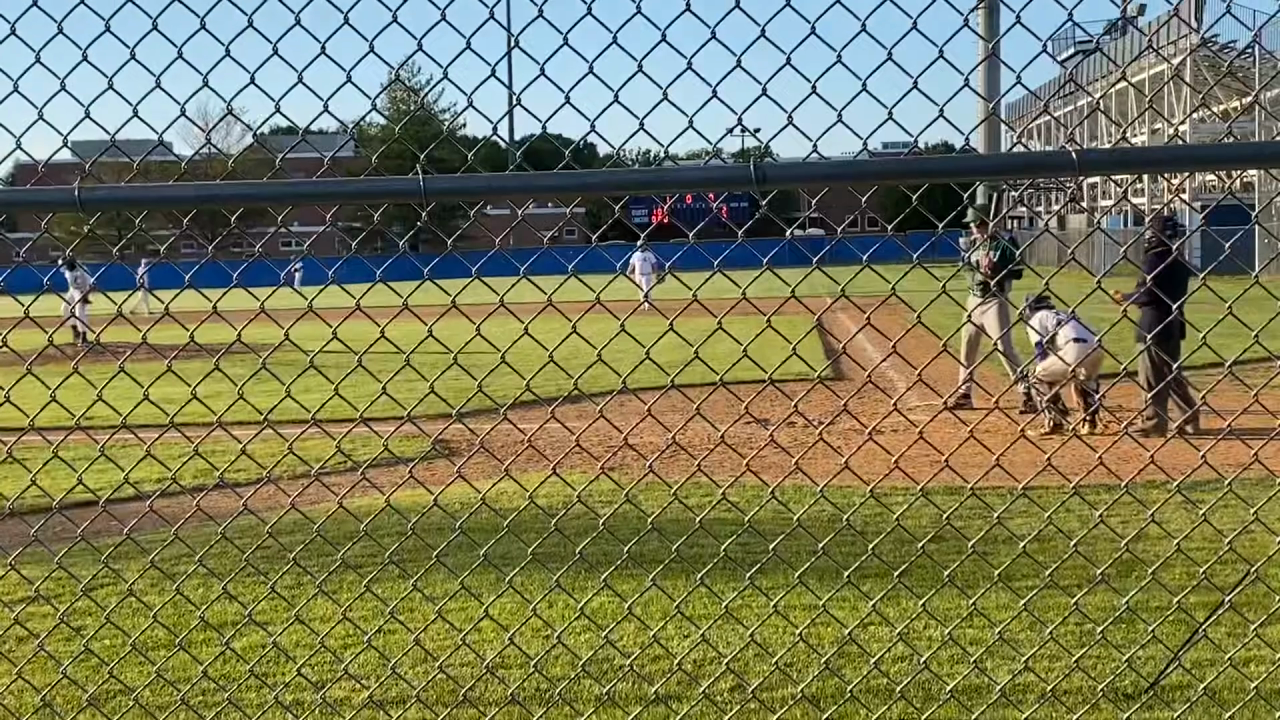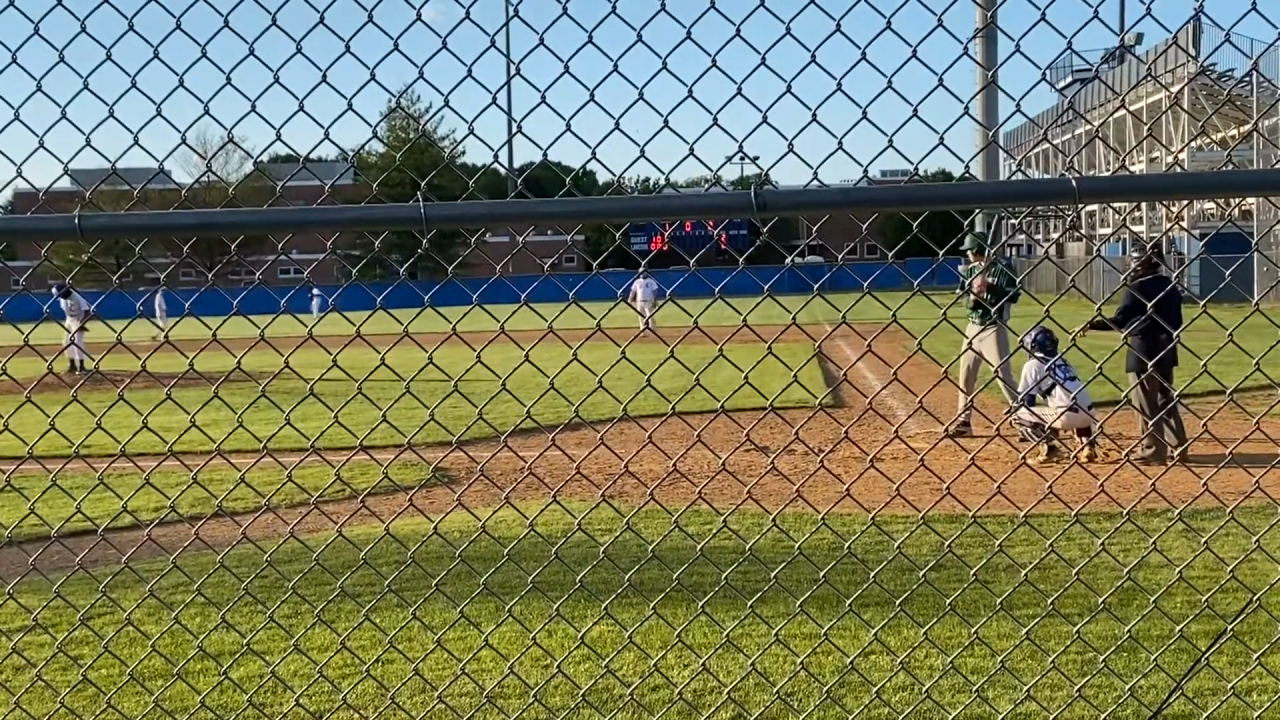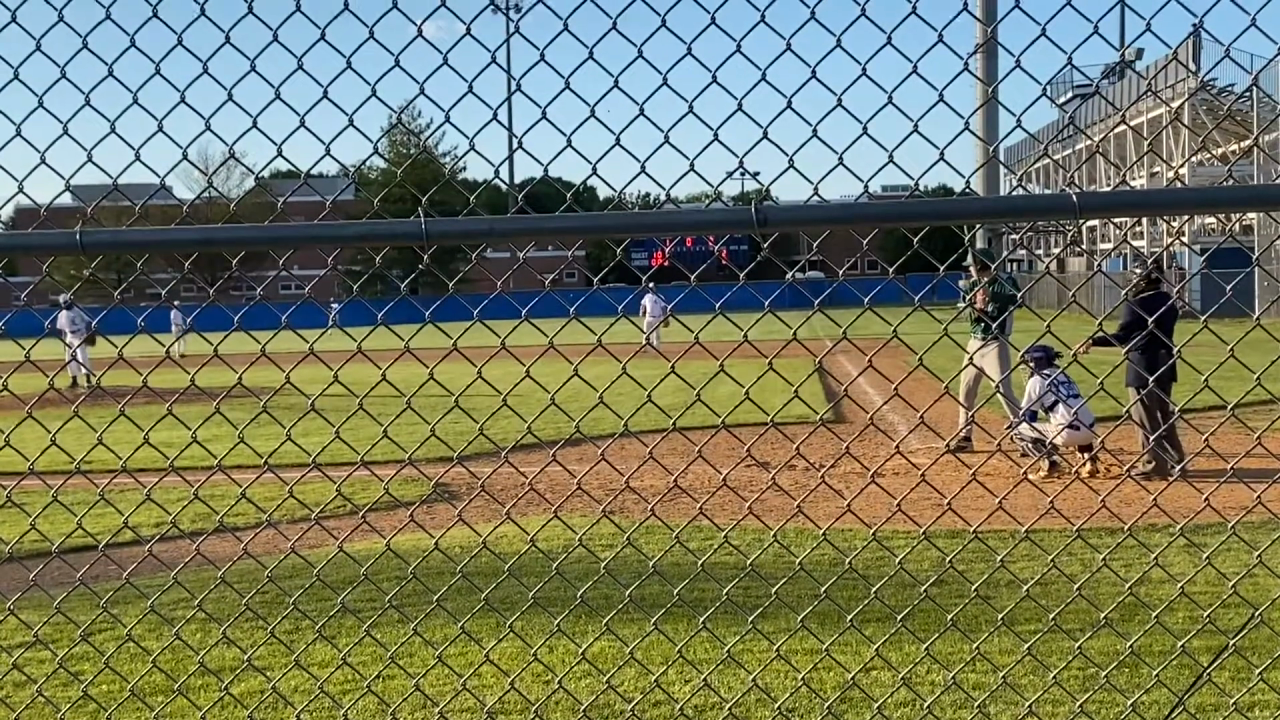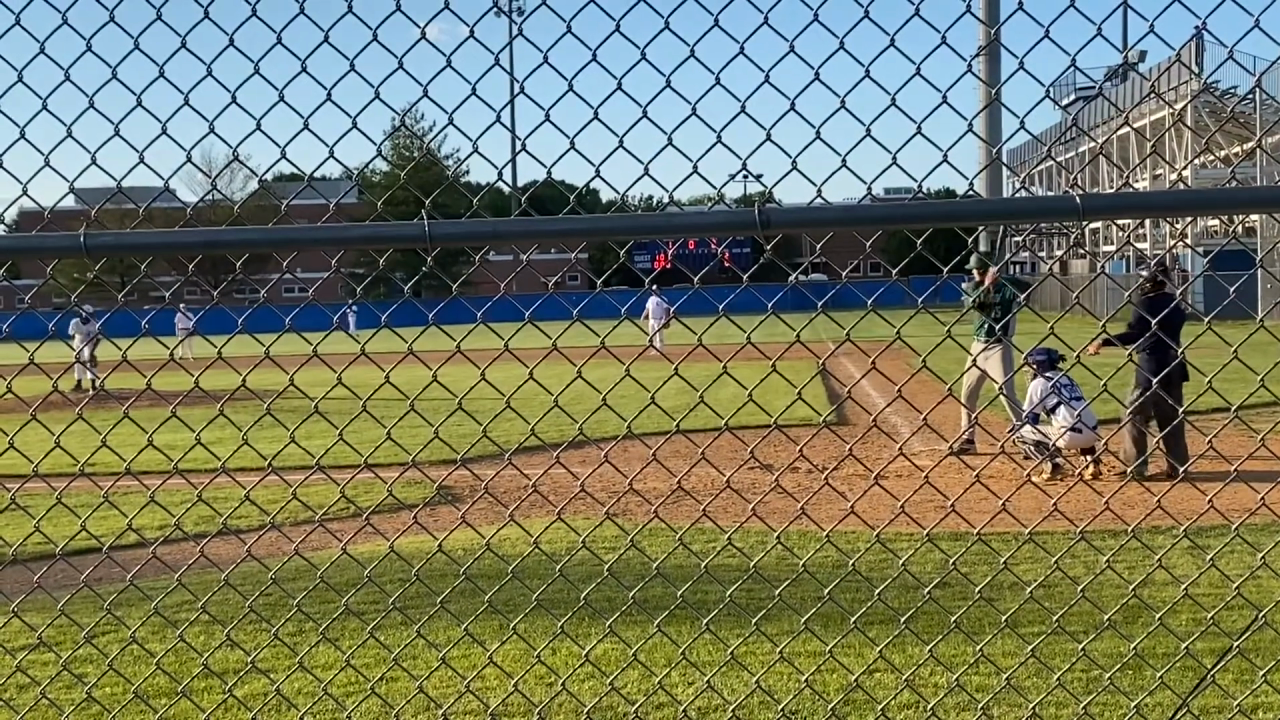
dt=0.7s
person 1, frame 1
left shoulder: (1153, 258)
right shoulder: (1180, 260)
left elbow: (1146, 295)
right elbow: (1179, 293)
left wrist: (1123, 297)
left hip: (1154, 322)
right hip: (1174, 321)
left knee: (1152, 376)
right knee: (1172, 373)
left ankle: (1154, 423)
right ankle: (1189, 419)
person 1, frame 2
left shoulder: (1137, 288)
right shoulder: (1170, 286)
left elbow: (1120, 321)
right elbow: (1177, 321)
left wrist: (1091, 325)
left hip: (1143, 349)
right hip: (1166, 348)
left knee: (1146, 403)
right knee: (1167, 399)
left ankle: (1153, 451)
right ankle: (1177, 448)
person 1, frame 3
left shoulder: (1136, 304)
right shoulder: (1168, 302)
left elbow: (1122, 337)
left wrist: (1093, 341)
left hip: (1143, 363)
right hip: (1164, 362)
left knee: (1146, 417)
right knee: (1164, 414)
left ankle: (1154, 466)
right ankle: (1174, 462)
person 1, frame 4
left shoulder: (1145, 303)
right shoulder: (1175, 304)
left elbow: (1133, 335)
right elbow: (1171, 331)
left wrist: (1103, 342)
left hip: (1152, 365)
right hip: (1173, 365)
left knee: (1136, 416)
right knee: (1172, 417)
left ankle: (1135, 467)
right ankle: (1178, 466)
person 2, frame 1
left shoulder: (1005, 242)
right shoulder: (973, 242)
left elbow: (1017, 272)
right elbow: (968, 271)
left wrist: (994, 267)
right wrist: (980, 275)
left hip: (995, 301)
right hip: (974, 299)
left knee: (1004, 348)
right knee: (968, 347)
left ankle: (1028, 393)
right ankle: (964, 393)
person 2, frame 2
left shoulder: (1002, 268)
right shoulder: (970, 270)
left elbow: (1014, 296)
right elbow: (967, 302)
left wrist: (989, 287)
right wrist: (974, 295)
left hip: (994, 329)
right hip: (973, 327)
left knee: (1003, 375)
right knee: (966, 375)
right ankle: (963, 421)
person 2, frame 3
left shoulder: (1004, 282)
right shoulder: (971, 286)
left elbow: (1017, 300)
right elbow: (970, 316)
left wrist: (991, 295)
right wrist: (978, 306)
left hip: (996, 344)
right hip: (975, 342)
left knee: (1004, 391)
right knee: (966, 390)
right ankle: (964, 436)
person 2, frame 4
left shoulder: (1007, 285)
right shoulder: (973, 286)
left elbow: (1027, 289)
right elbow: (970, 303)
left wrist: (1001, 279)
right wrist: (987, 286)
left hip: (999, 347)
right hip: (978, 345)
left knee: (1006, 393)
right knee: (968, 393)
right ankle: (967, 439)
